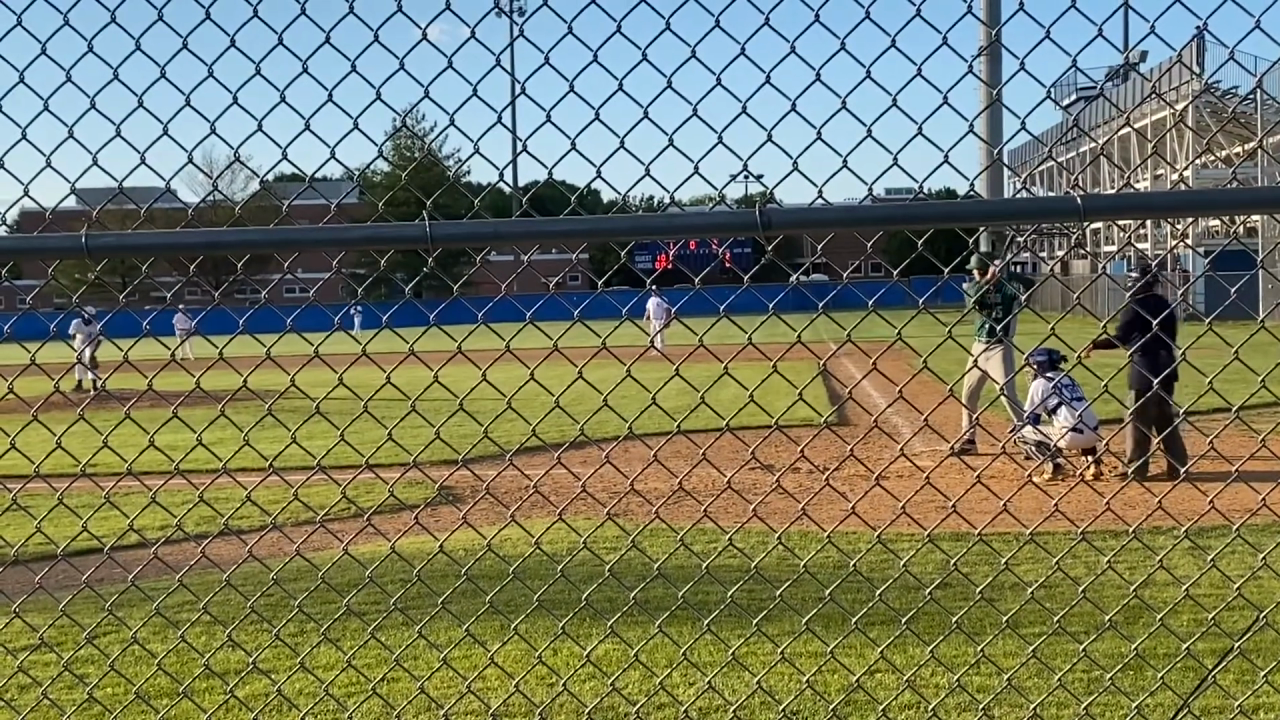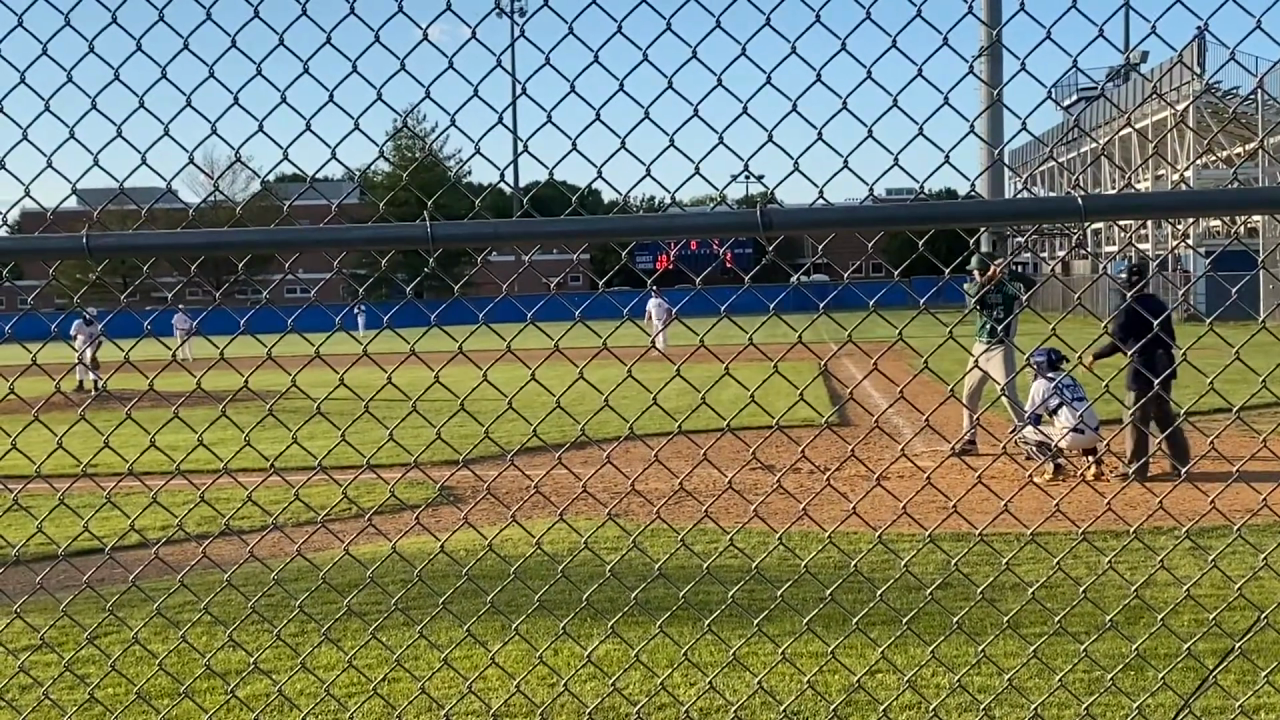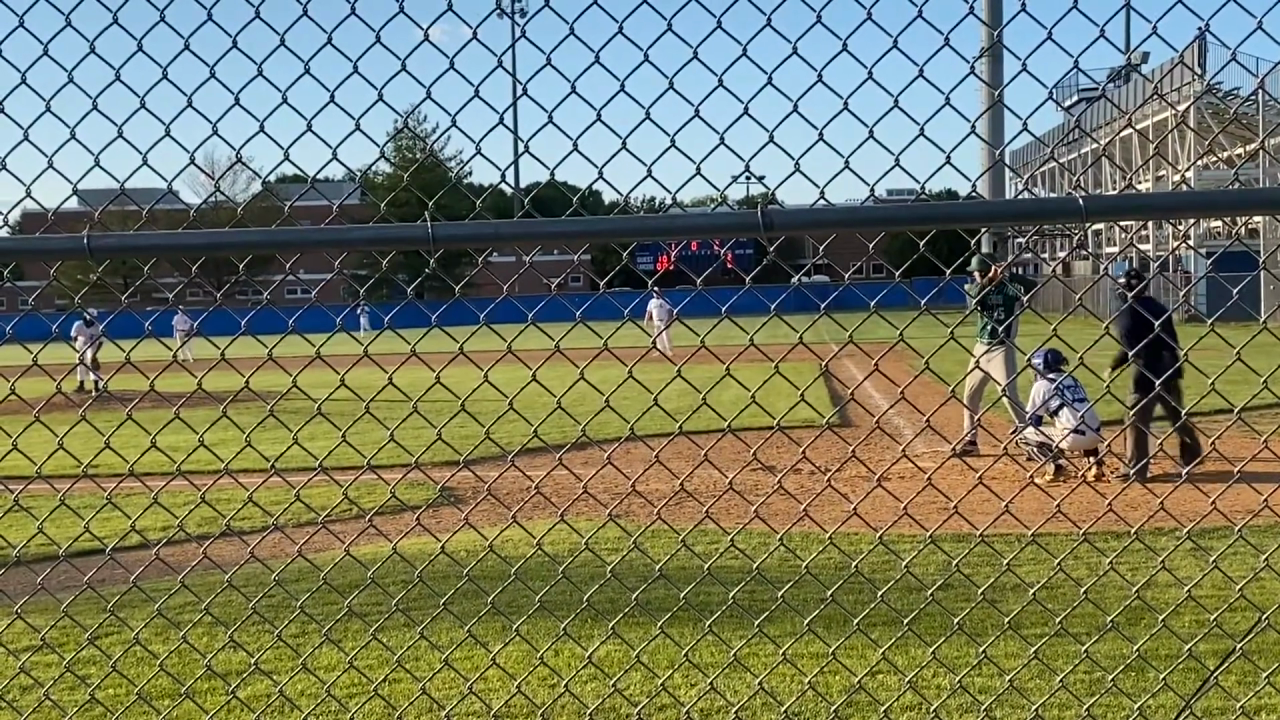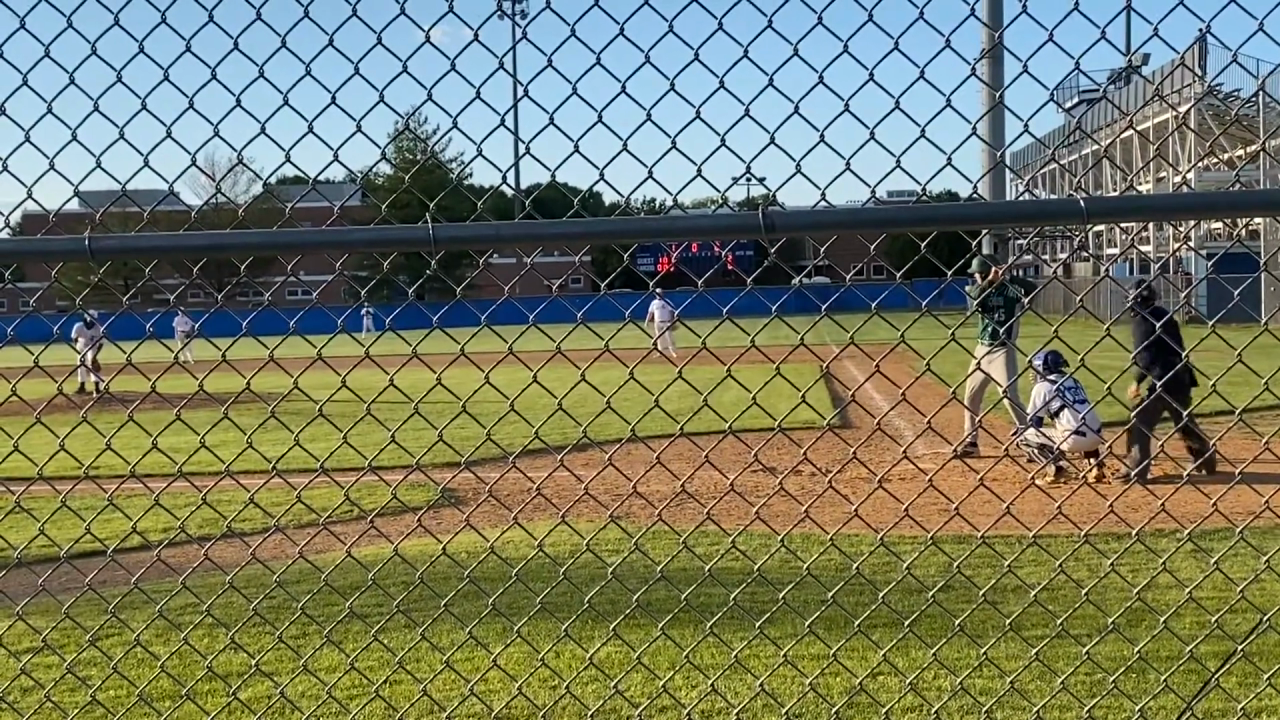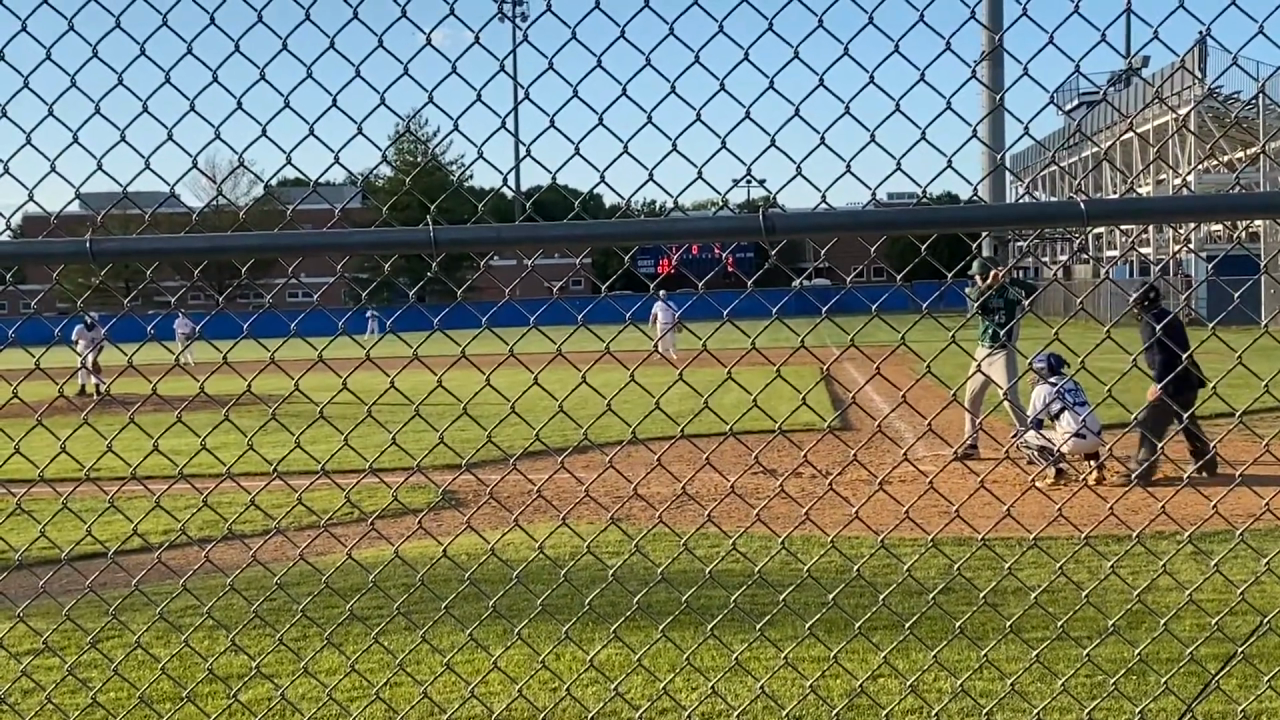
dt=0.2s
person 1, frame 1
left shoulder: (1135, 306)
right shoulder: (1165, 305)
left elbow: (1121, 338)
right elbow: (1171, 335)
left wrist: (1093, 345)
left hip: (1145, 366)
right hip: (1166, 365)
left knee: (1138, 418)
right knee: (1167, 418)
left ankle: (1135, 468)
right ankle: (1178, 466)
person 1, frame 2
left shoulder: (1129, 308)
right shoulder: (1159, 305)
left elbow: (1118, 342)
right elbow: (1170, 338)
left wrist: (1094, 356)
left hip: (1143, 367)
right hip: (1164, 364)
left knee: (1137, 418)
right knee: (1166, 415)
left ankle: (1136, 469)
right ankle: (1181, 462)
person 1, frame 3
left shoulder: (1128, 312)
right shoulder: (1158, 307)
left elbow: (1130, 348)
right elbow: (1173, 339)
left wrist: (1113, 368)
left hip: (1149, 369)
right hip: (1170, 366)
left knee: (1136, 418)
right knee: (1176, 414)
left ankle: (1136, 470)
right ankle: (1192, 456)
person 1, frame 4
left shoulder: (1141, 320)
right shoulder: (1164, 315)
left elbow: (1149, 356)
right elbow: (1177, 348)
left wrist: (1137, 382)
left hip: (1163, 377)
right hip: (1181, 374)
left knee: (1139, 421)
right knee: (1184, 420)
left ankle: (1137, 471)
right ankle: (1206, 461)
person 1, frame 5
left shoulder: (1151, 321)
right shoulder: (1169, 317)
left elbow: (1162, 355)
left wrist: (1157, 383)
left hip: (1173, 381)
right hip: (1187, 377)
left knee: (1149, 423)
right knee: (1187, 421)
left ankle: (1140, 472)
right ankle: (1207, 464)
person 2, frame 1
left shoulder: (1008, 286)
right shoulder: (975, 286)
left elbow: (1030, 285)
right elbow: (971, 298)
left wrist: (1004, 274)
right wrist: (988, 280)
left hip: (1000, 347)
right hip: (979, 346)
left knee: (1008, 394)
right knee: (969, 394)
right ankle: (968, 440)
person 2, frame 2
left shoulder: (1009, 286)
right shoulder: (977, 286)
left elbow: (1031, 285)
right elbow: (972, 296)
left wrist: (1007, 272)
right wrist: (989, 277)
left hip: (1001, 348)
right hip: (980, 347)
left knee: (1008, 394)
right knee: (969, 394)
right ankle: (969, 440)
person 2, frame 3
left shoulder: (1009, 287)
right shoulder: (978, 288)
left elbow: (1032, 287)
right elbow: (974, 297)
left wrist: (1008, 275)
right wrist: (990, 279)
left hip: (1002, 349)
right hip: (981, 347)
left knee: (1009, 395)
right knee: (970, 395)
right ankle: (970, 441)
person 2, frame 4
left shoulder: (1009, 289)
right shoulder: (979, 289)
left elbow: (1032, 289)
right elbow: (975, 299)
left wrist: (1007, 278)
right wrist: (990, 280)
left hip: (1003, 350)
right hip: (982, 349)
left knee: (1010, 396)
right knee: (971, 396)
right ankle: (970, 442)
person 2, frame 5
left shoulder: (1010, 291)
right shoulder: (980, 291)
left elbow: (1032, 291)
right elbow: (974, 301)
left wrist: (1008, 279)
right wrist: (989, 284)
left hip: (1003, 353)
right hip: (983, 351)
left knee: (1010, 398)
right knee: (971, 398)
right ankle: (971, 444)
